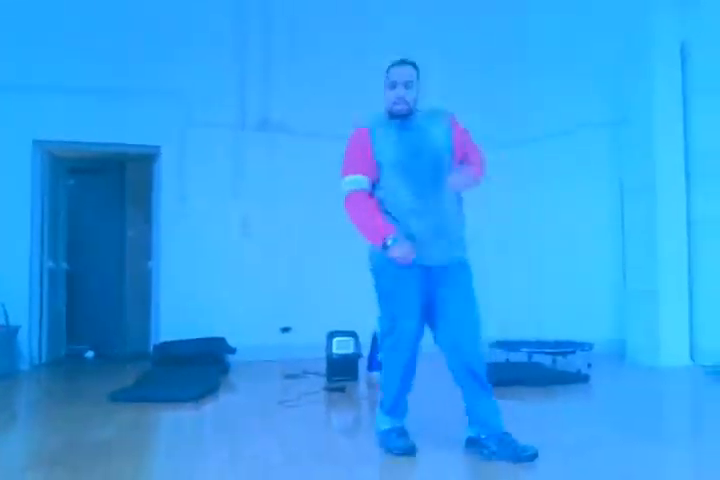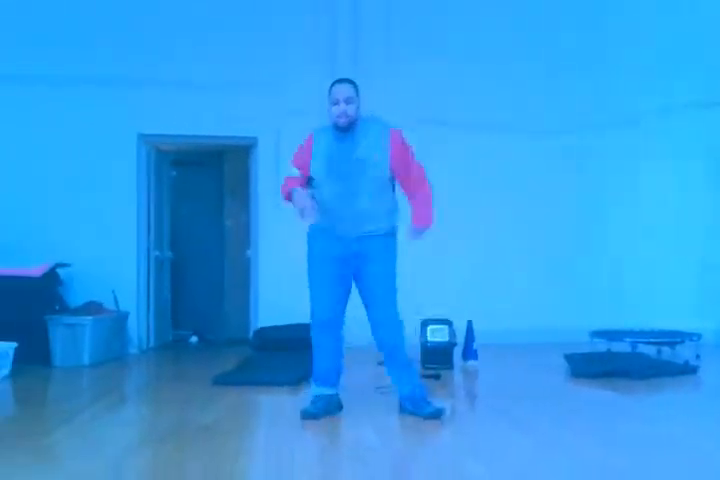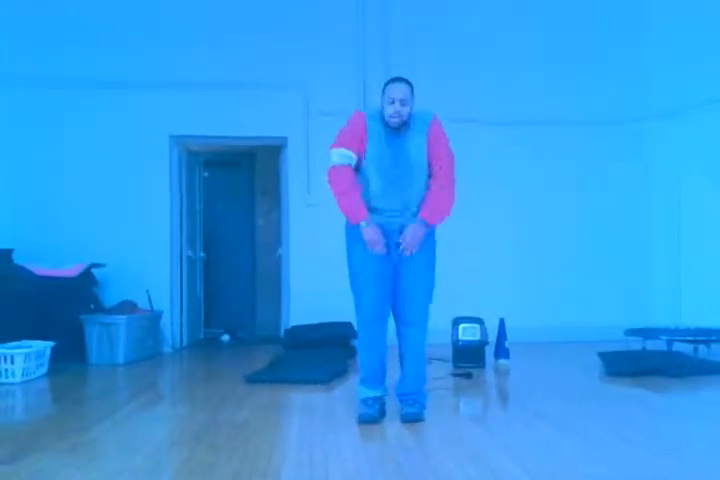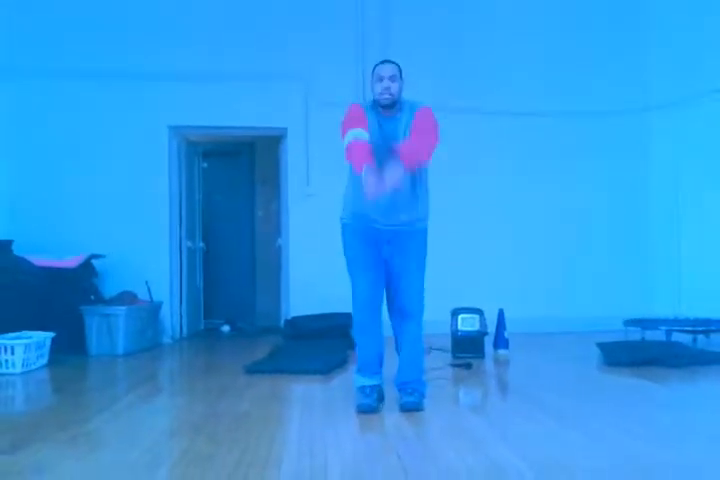
dt=0.4s
person 1, frame 1
left shoulder: (445, 124)
right shoulder: (368, 136)
left elbow: (476, 164)
right elbow: (356, 195)
left wrist: (467, 175)
right wrist: (389, 240)
left hip: (448, 256)
right hip: (399, 255)
left knee: (463, 341)
right knee: (401, 341)
left ankle: (487, 429)
right ankle: (391, 424)
person 1, frame 2
left shoulder: (389, 137)
right shoulder: (317, 139)
left elbow: (415, 180)
right elbow: (296, 176)
left wrist: (422, 216)
right wrist: (295, 191)
left hip: (375, 240)
right hip: (327, 239)
left knee: (385, 317)
right knee: (325, 318)
left ankle: (411, 392)
right ankle: (325, 392)
person 1, frame 3
left shoulder: (430, 128)
right shoulder: (361, 125)
left elbow: (443, 181)
right elbow: (339, 171)
left wrist: (423, 224)
right wrist: (363, 222)
left hip: (415, 236)
right hip: (368, 233)
left knee: (413, 317)
right knee: (371, 315)
left ankle: (412, 396)
right ankle: (372, 395)
person 1, frame 4
left shoulder: (420, 116)
right shoulder: (357, 114)
left elbow: (421, 147)
right elbow: (356, 143)
left wrist: (398, 170)
right wrist: (368, 176)
left hip: (408, 228)
right hip: (362, 227)
left knee: (408, 309)
right knee: (367, 304)
left ankle: (411, 386)
right ankle: (368, 383)
